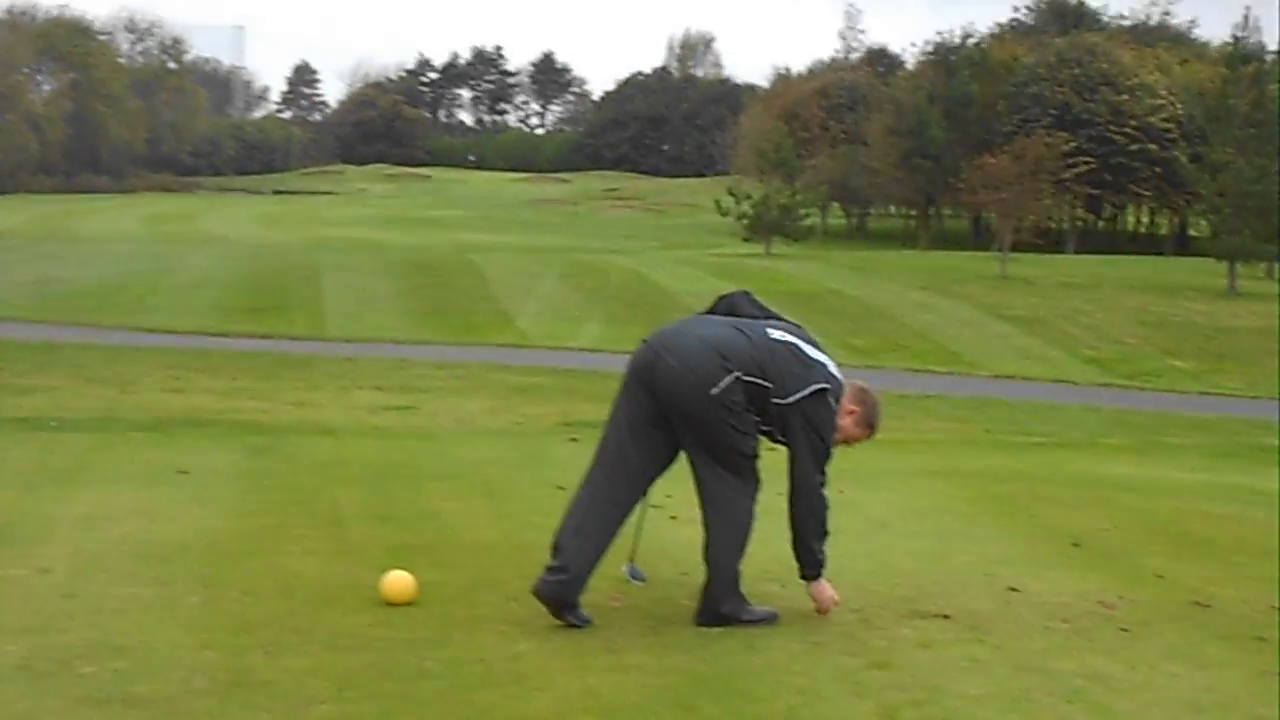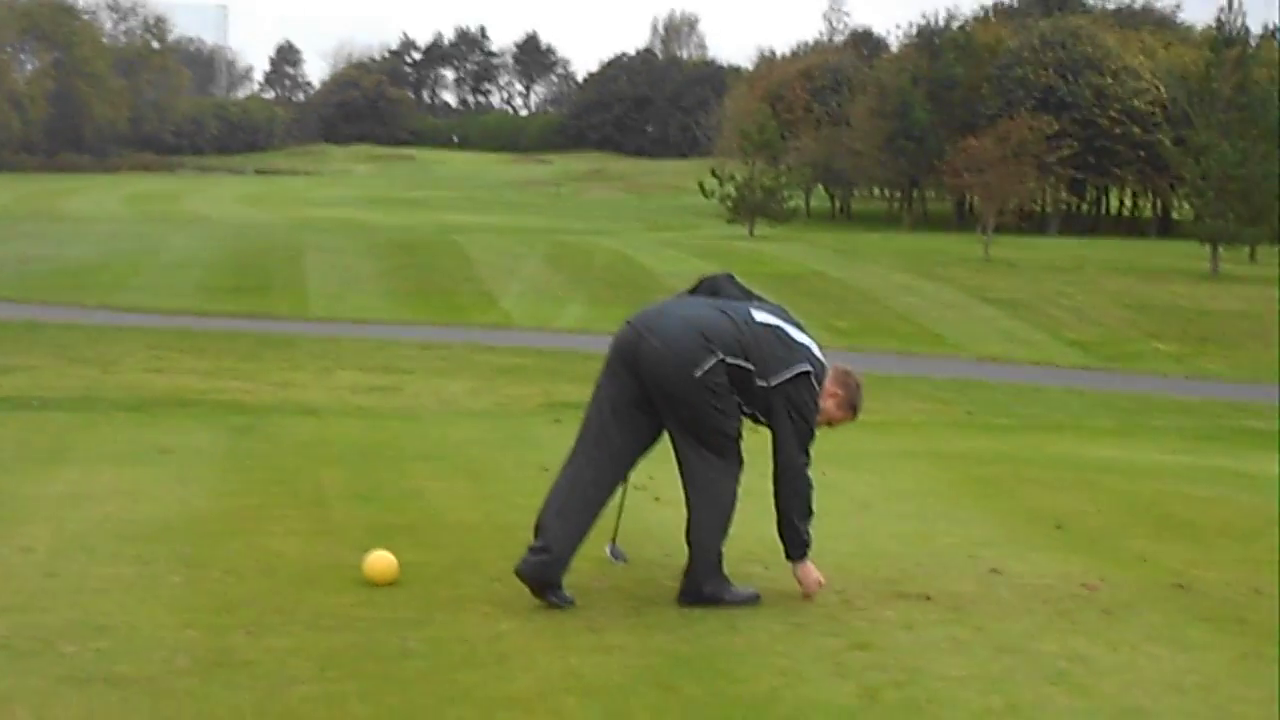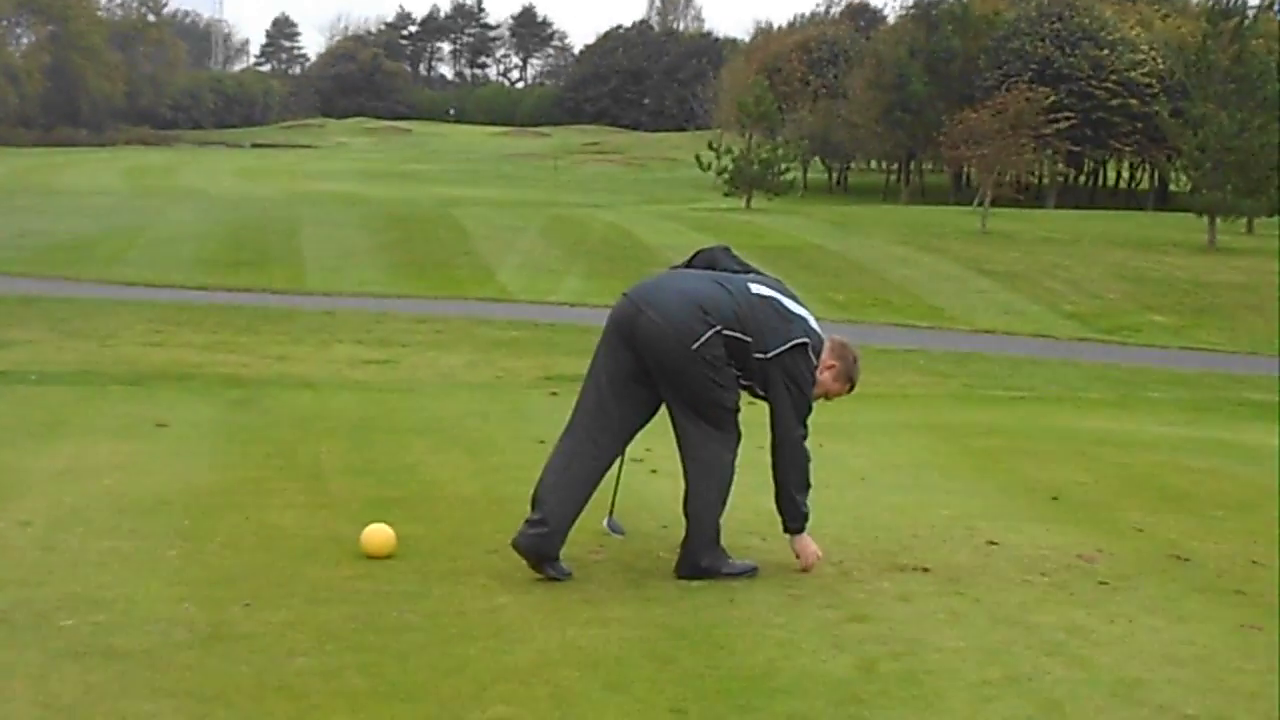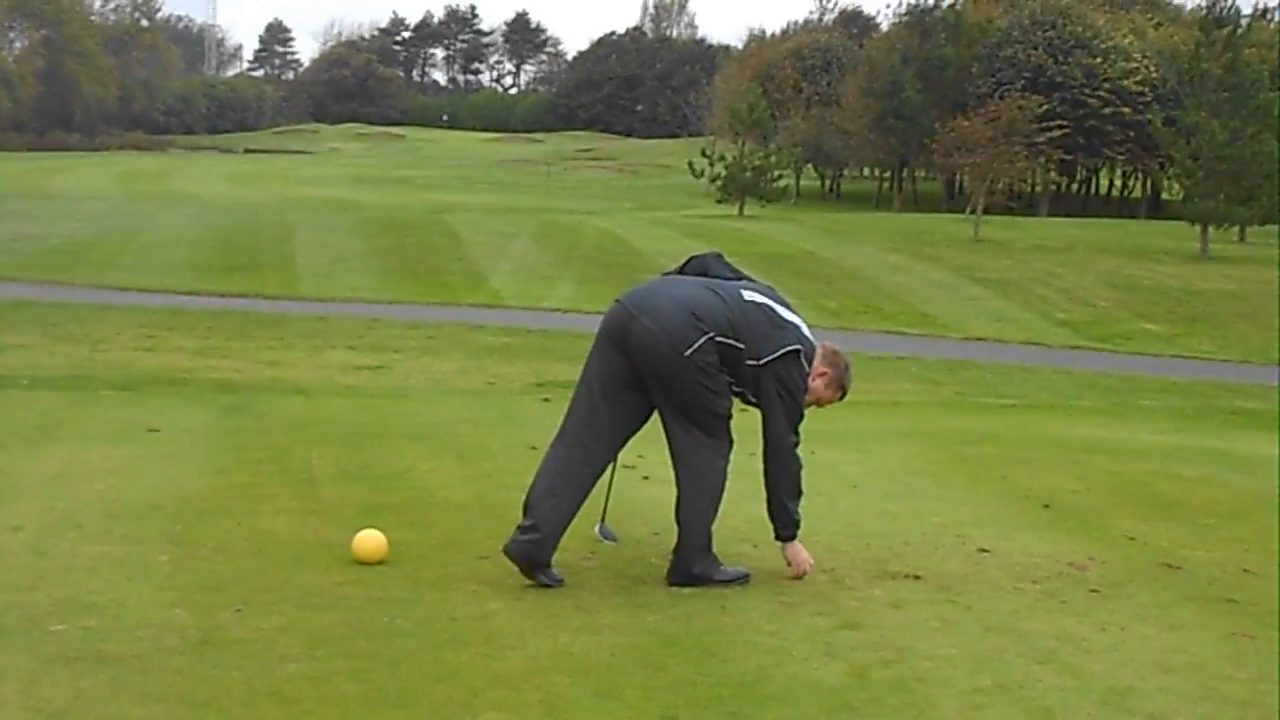
dt=0.1s
person 1, frame 1
left shoulder: (799, 349)
right shoulder: (818, 400)
left elbow: (736, 302)
right elbow: (807, 489)
right wrist: (814, 575)
left hip: (658, 351)
right hip: (704, 377)
left knee: (613, 478)
right knee: (733, 486)
left ankle: (560, 583)
right ankle: (722, 602)
person 1, frame 2
left shoulder: (784, 333)
right shoulder: (800, 382)
left elbow: (719, 284)
right elbow: (791, 471)
right wrist: (799, 557)
left hip: (640, 331)
right hip: (687, 358)
left knee: (596, 459)
right knee: (717, 467)
left ankle: (542, 563)
right ankle: (705, 583)
person 1, frame 3
left shoulder: (775, 300)
right shoulder: (798, 354)
left elbow: (715, 256)
right elbow: (789, 443)
right wrist: (797, 530)
left hip: (637, 304)
right hip: (684, 330)
left knee: (594, 431)
right knee: (715, 440)
left ankle: (540, 536)
right ankle: (702, 555)
person 1, frame 4
left shoulder: (768, 307)
right shoulder: (791, 362)
left elbow: (708, 263)
right elbow: (781, 451)
right wrist: (789, 537)
left hip: (630, 310)
right hip: (677, 337)
left knee: (586, 437)
right knee: (707, 446)
left ankle: (532, 543)
right ankle: (694, 562)
